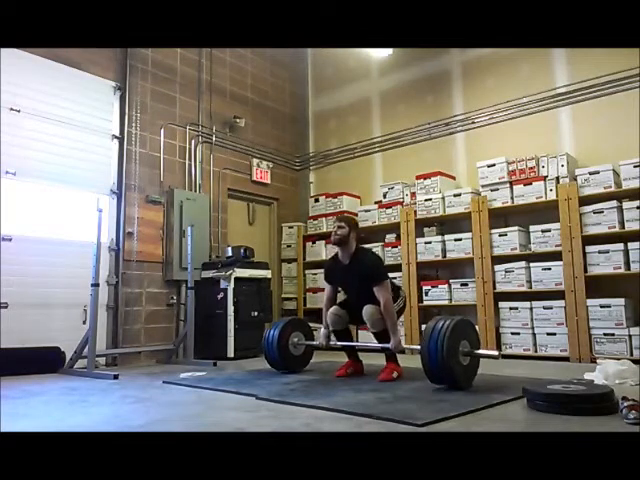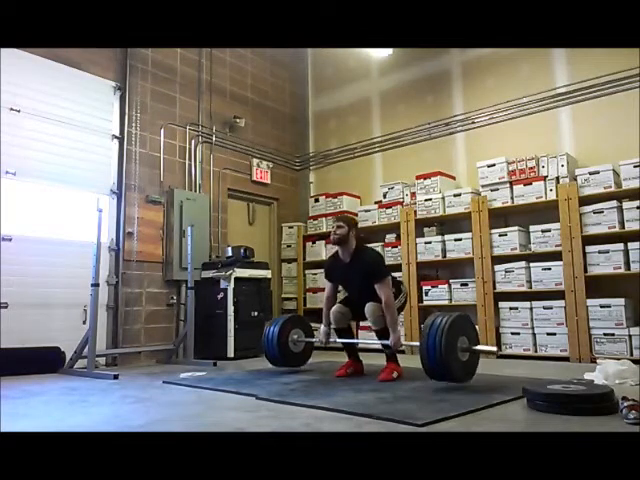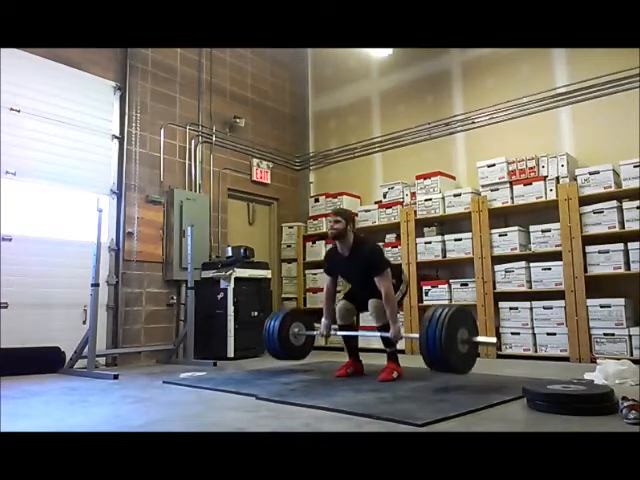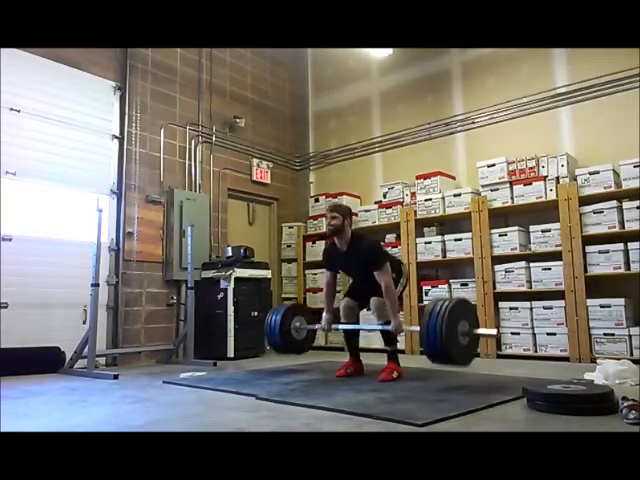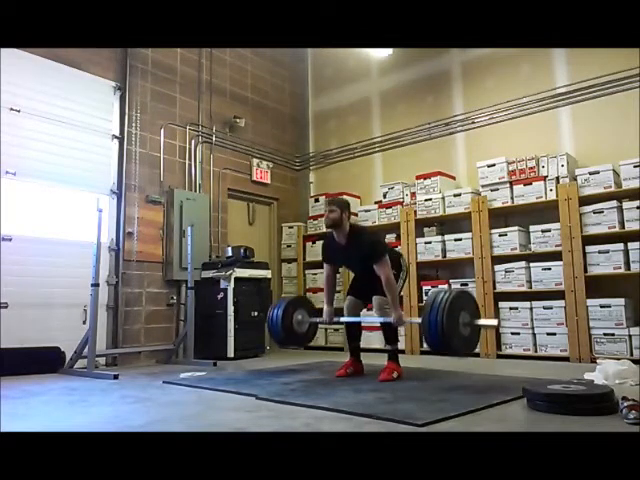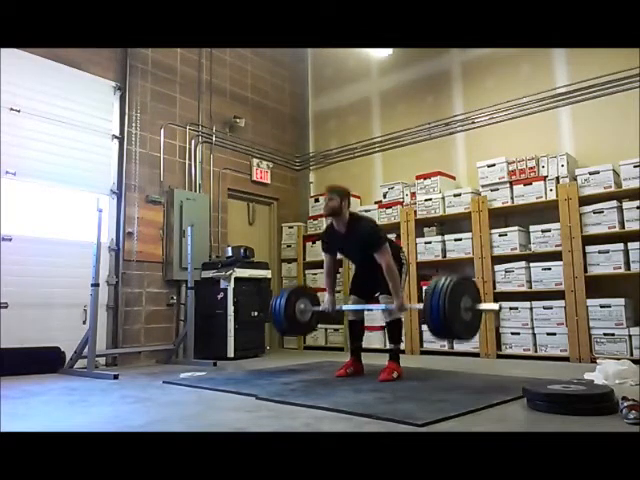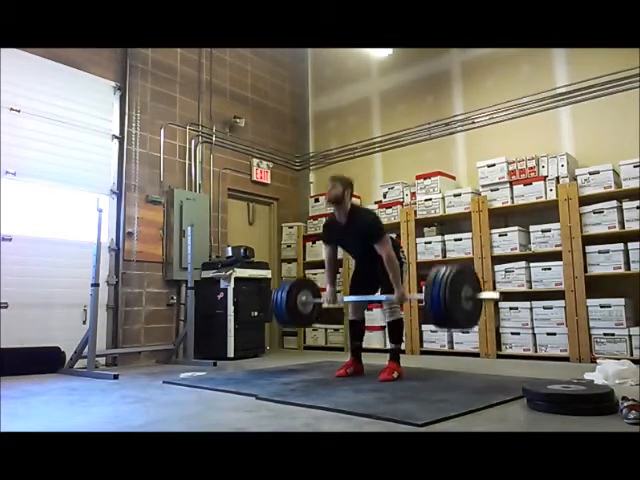
dt=0.1s
person 1, frame 1
left shoulder: (369, 260)
right shoulder: (332, 265)
left elbow: (385, 299)
right elbow: (329, 297)
left wrist: (394, 336)
right wrist: (324, 329)
left hip: (393, 298)
left knee: (370, 313)
right knee: (333, 314)
left ankle: (392, 363)
right ankle: (354, 361)
person 1, frame 2
left shoulder: (370, 258)
right shoulder: (332, 263)
left elbow: (386, 297)
right elbow: (329, 295)
left wrist: (394, 333)
right wrist: (325, 327)
left hip: (393, 292)
left knee: (372, 310)
right knee: (337, 312)
left ankle: (392, 363)
right ankle: (354, 362)
person 1, frame 3
left shoulder: (369, 250)
right shoulder: (331, 256)
left elbow: (386, 289)
right elbow: (329, 289)
left wrist: (394, 325)
right wrist: (326, 320)
left hip: (393, 281)
left knee: (375, 307)
right knee: (342, 309)
left ankle: (393, 363)
right ankle: (354, 361)
person 1, frame 4
left shoulder: (367, 245)
right shoulder: (330, 251)
left elbow: (385, 283)
right elbow: (329, 283)
left wrist: (396, 318)
right wrist: (327, 314)
left hip: (392, 273)
right hip: (364, 278)
left knee: (378, 305)
right knee: (346, 308)
left ankle: (393, 363)
right ankle: (355, 362)
person 1, frame 5
left shoulder: (366, 239)
right shoulder: (329, 244)
left elbow: (385, 275)
right elbow: (329, 276)
left wrist: (396, 310)
right wrist: (328, 306)
left hip: (392, 268)
right hip: (364, 272)
left knee: (380, 304)
right knee: (350, 307)
left ankle: (393, 363)
right ankle: (355, 361)
person 1, frame 6
left shoulder: (365, 227)
right shoulder: (329, 234)
left elbow: (387, 263)
right elbow: (329, 266)
left wrist: (398, 298)
right wrist: (329, 296)
left hip: (392, 262)
right hip: (365, 266)
left knee: (387, 305)
right knee: (353, 308)
left ankle: (394, 363)
right ankle: (355, 361)
person 1, frame 7
left shoulder: (365, 218)
right shoulder: (330, 225)
left elbow: (387, 253)
right elbow: (330, 257)
left wrist: (398, 288)
right wrist: (330, 287)
left hip: (390, 258)
right hip: (364, 264)
left knee: (390, 304)
right knee: (354, 307)
left ankle: (394, 363)
right ankle: (355, 361)
